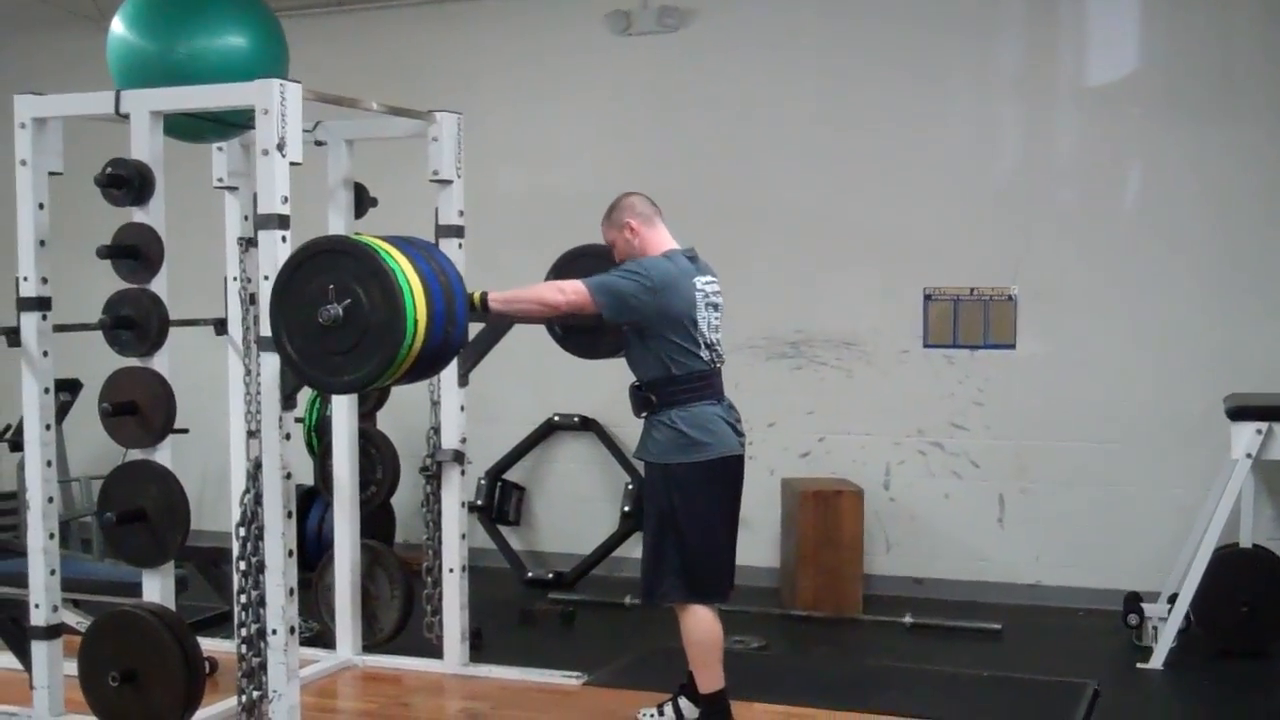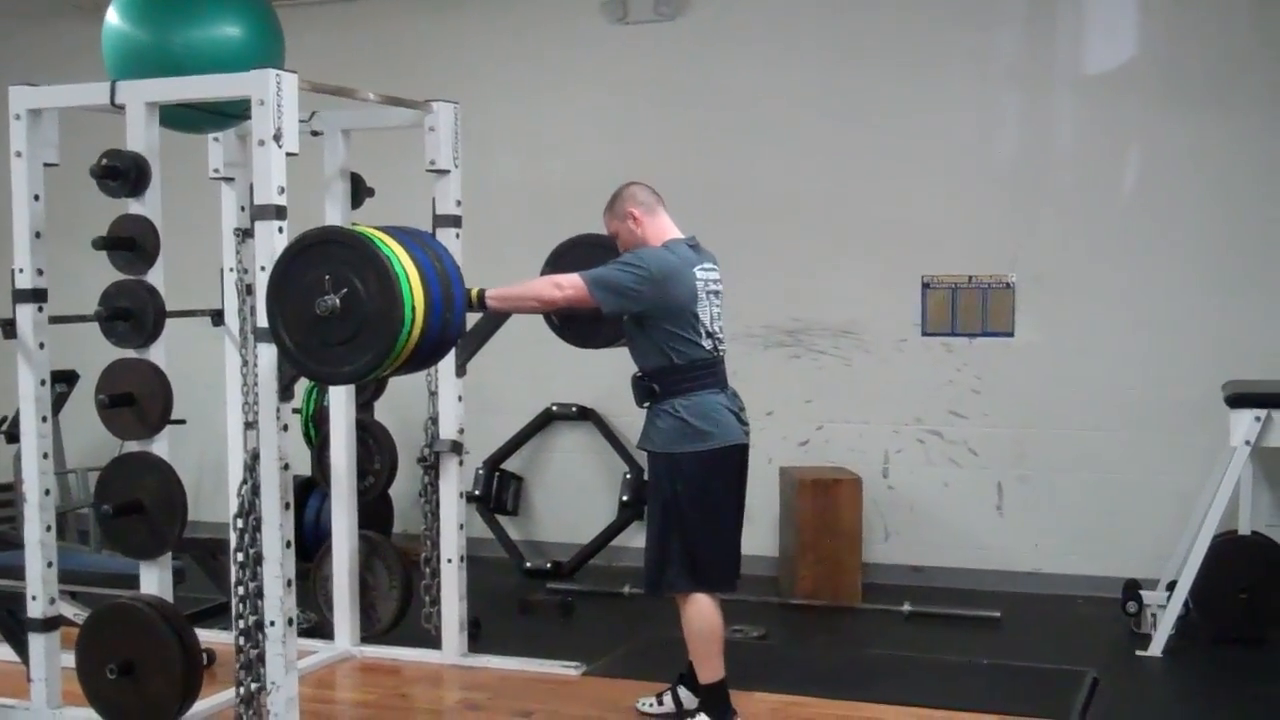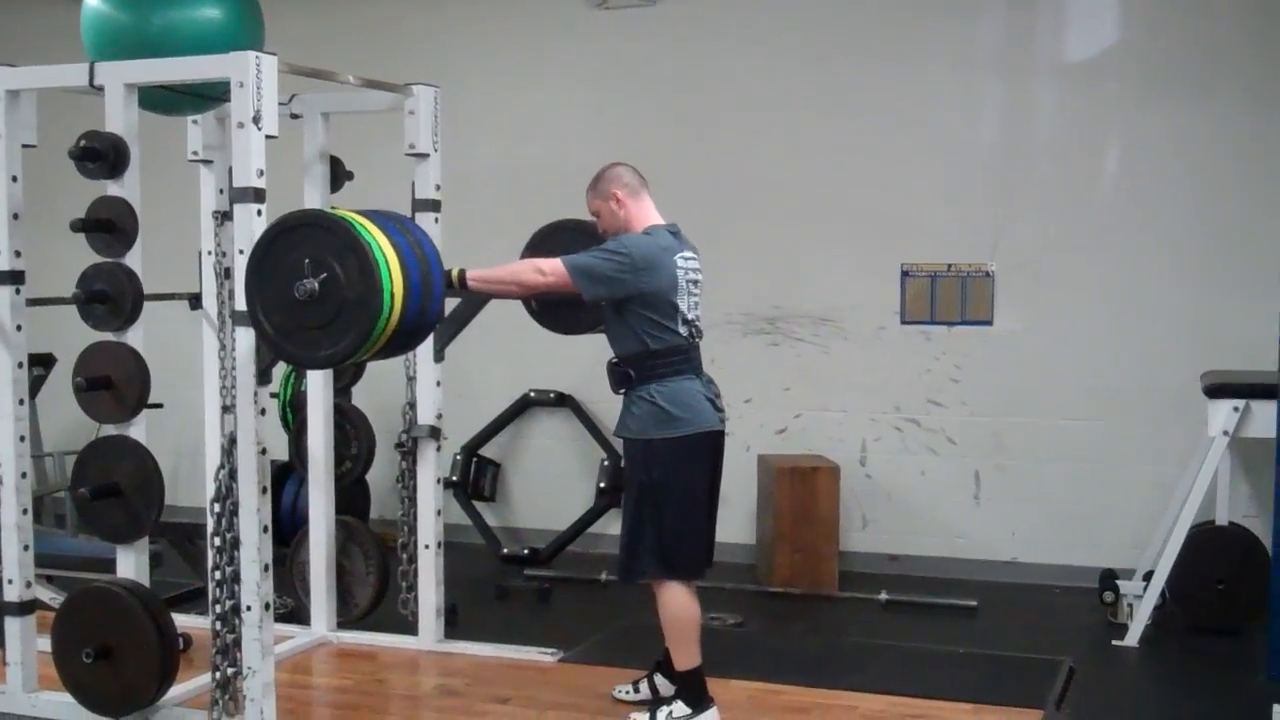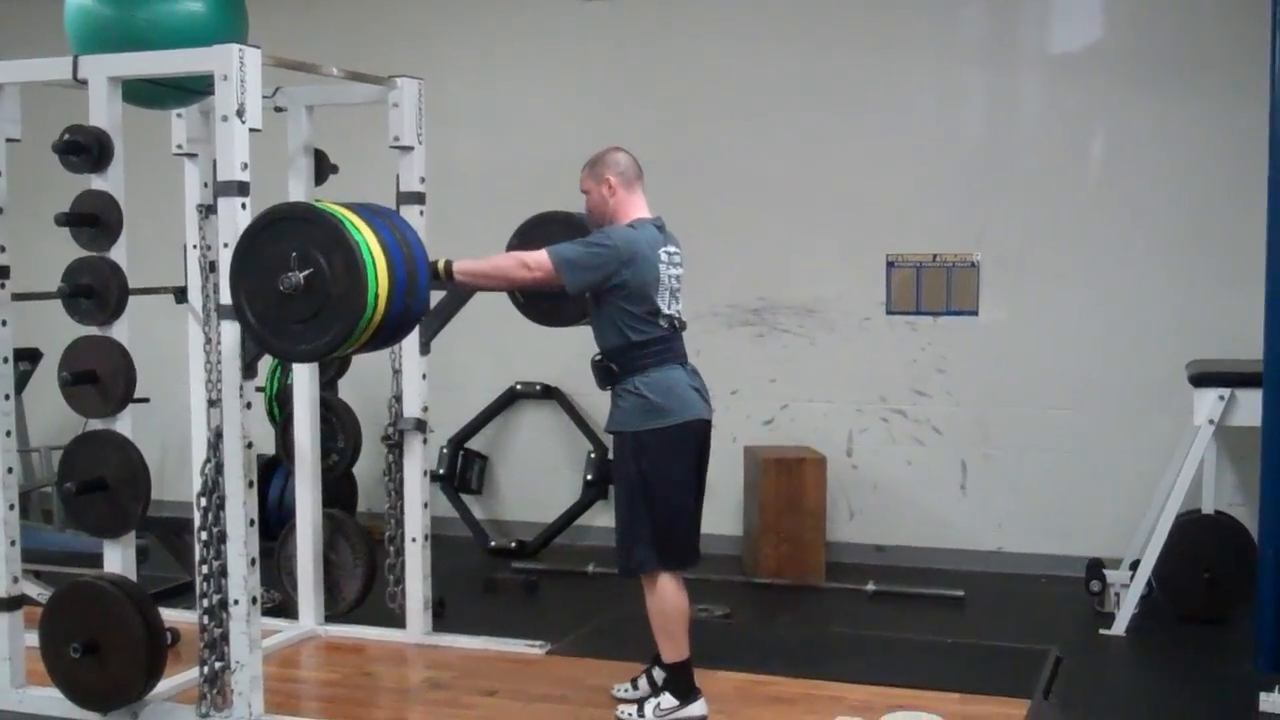
dt=0.5s
person 1, frame 1
left shoulder: (654, 276)
right shoulder: (695, 272)
left elbow: (561, 297)
left wrist: (480, 301)
left hip: (685, 444)
right hip: (708, 438)
left knee: (690, 589)
right knee: (694, 584)
person 1, frame 2
left shoulder: (655, 266)
right shoulder: (696, 259)
left elbow: (560, 291)
left wrist: (477, 297)
left hip: (689, 432)
right hip: (713, 426)
left knee: (692, 578)
right knee: (695, 572)
person 1, frame 3
left shoulder: (636, 252)
right shoulder: (676, 247)
left elbow: (542, 276)
left wrist: (458, 278)
left hip: (666, 420)
right hip: (688, 414)
left knee: (666, 565)
right knee: (669, 560)
right ankle: (672, 673)
person 1, frame 4
left shoulder: (619, 245)
right shoulder: (658, 240)
left elbow: (528, 267)
left wrist: (446, 270)
left hip: (653, 411)
right hip: (677, 404)
left knee: (658, 556)
right knee: (662, 552)
right ankle: (668, 668)
